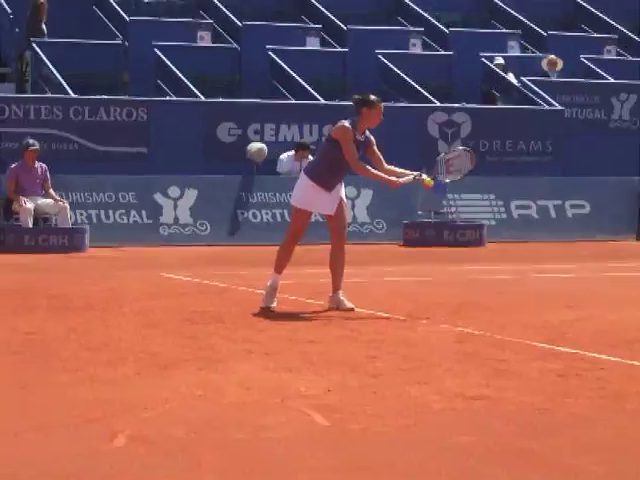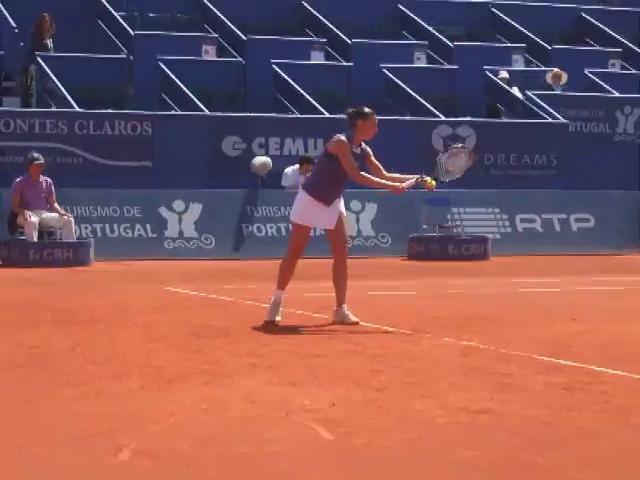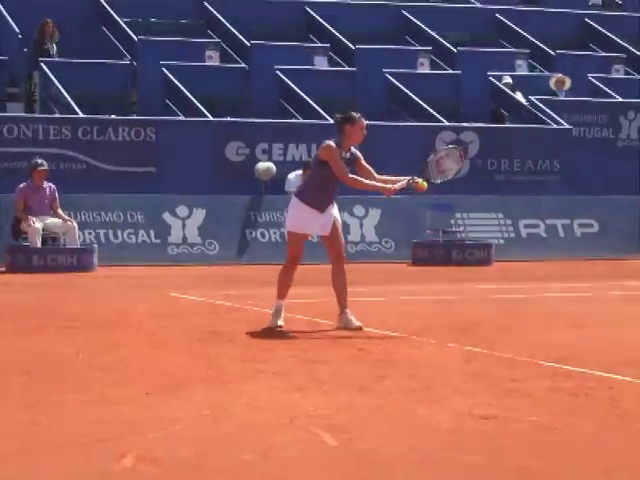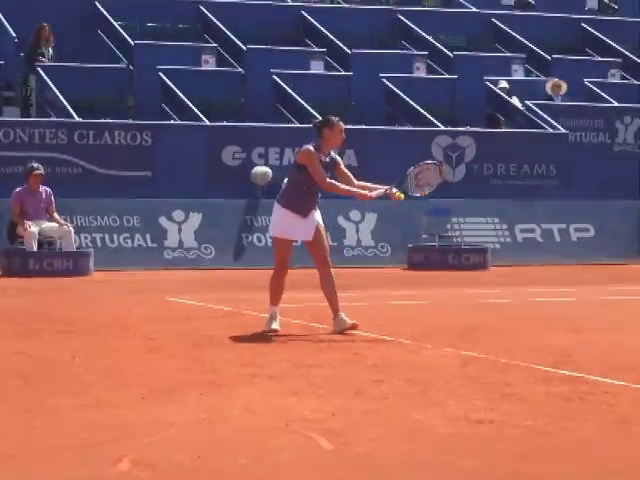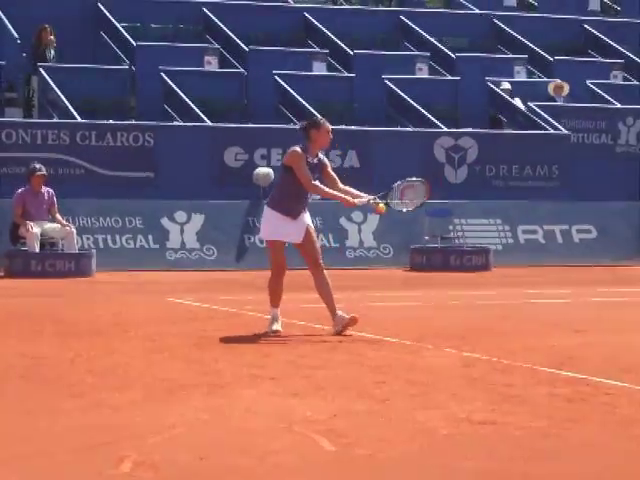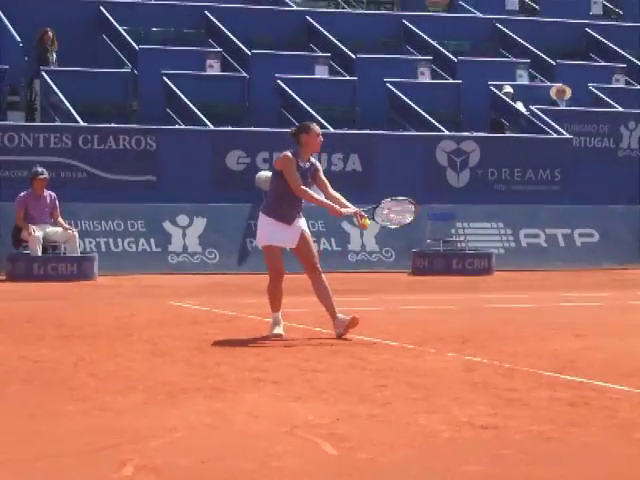
dt=0.2s
person 1, frame 1
left shoulder: (367, 139)
right shoulder: (344, 128)
left elbow: (383, 167)
right elbow: (356, 166)
left wrist: (414, 174)
right wrist: (389, 181)
left hip: (334, 188)
right hip: (311, 184)
left knee: (340, 240)
right knee: (293, 237)
left ankle: (336, 295)
right ankle: (273, 286)
person 1, frame 2
left shoulder: (364, 151)
right shoulder: (340, 142)
left elbow: (384, 175)
right elbow: (357, 176)
left wrist: (416, 178)
right wrist: (391, 187)
left hip: (333, 202)
right hip: (310, 199)
left knee: (341, 254)
right knee: (294, 253)
left ankle: (341, 309)
right ankle: (276, 302)
person 1, frame 3
left shoulder: (354, 155)
right shoulder: (330, 148)
left elbow: (375, 178)
right elbow: (347, 179)
left wrist: (408, 179)
right wrist: (382, 188)
left hip: (327, 208)
right hip: (303, 206)
left knee: (339, 259)
right knee: (292, 261)
left ankle: (344, 314)
right ankle: (278, 310)
person 1, frame 4
left shoulder: (333, 159)
right shoulder: (308, 152)
left elbow: (353, 183)
right elbow: (325, 183)
left wrist: (384, 189)
right wrist: (358, 194)
left hip: (310, 213)
right hip: (287, 212)
left knee: (325, 264)
right knee: (281, 267)
left ankle: (338, 317)
right ankle: (273, 315)
person 1, frame 5
left shoulder: (321, 161)
right shoulder: (296, 153)
left elbow: (338, 186)
right elbow: (310, 186)
left wrist: (366, 197)
right wrist: (343, 199)
left hip: (299, 215)
right hip: (276, 215)
left knee: (317, 265)
right knee: (279, 269)
left ankle: (336, 316)
right ankle: (275, 316)
person 1, frame 6
left shoulder: (314, 166)
right shoulder: (287, 158)
left elbow: (329, 192)
right elbow: (300, 190)
left wrist: (352, 209)
right wrist: (330, 207)
left hip: (295, 221)
right hip: (272, 221)
left knee: (315, 269)
right knee: (277, 274)
left ankle: (336, 319)
right ankle: (276, 321)
